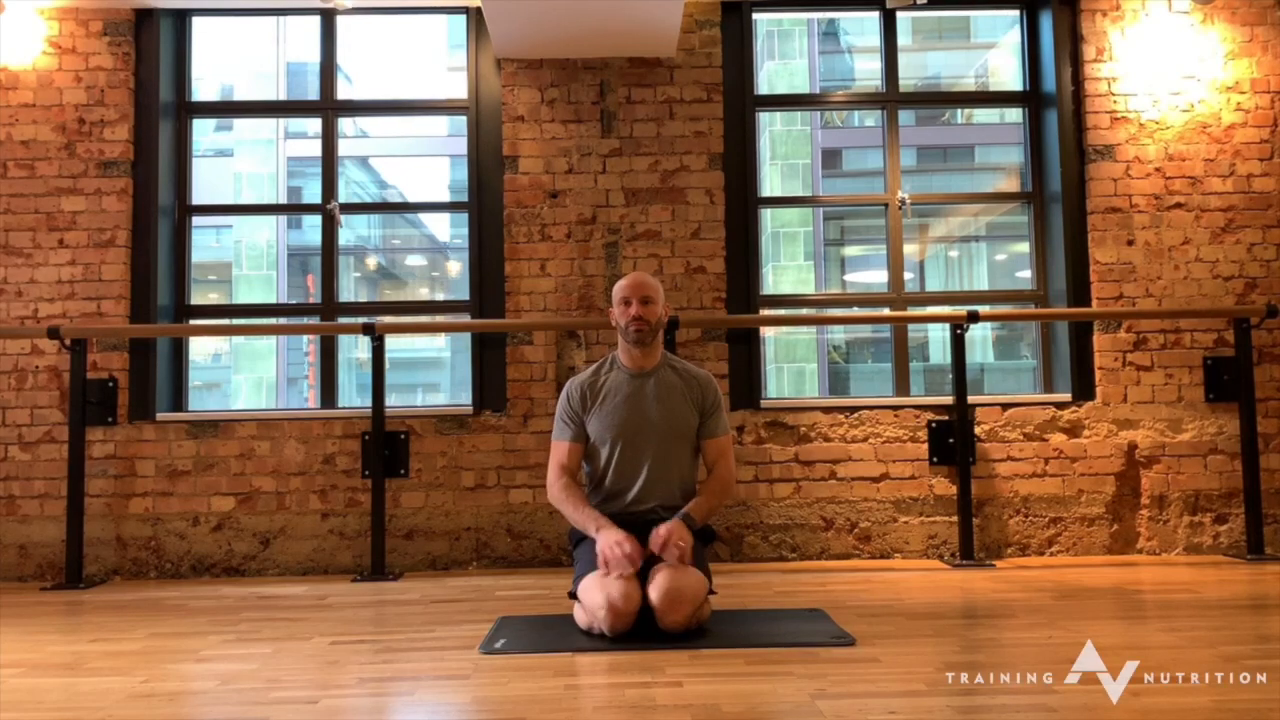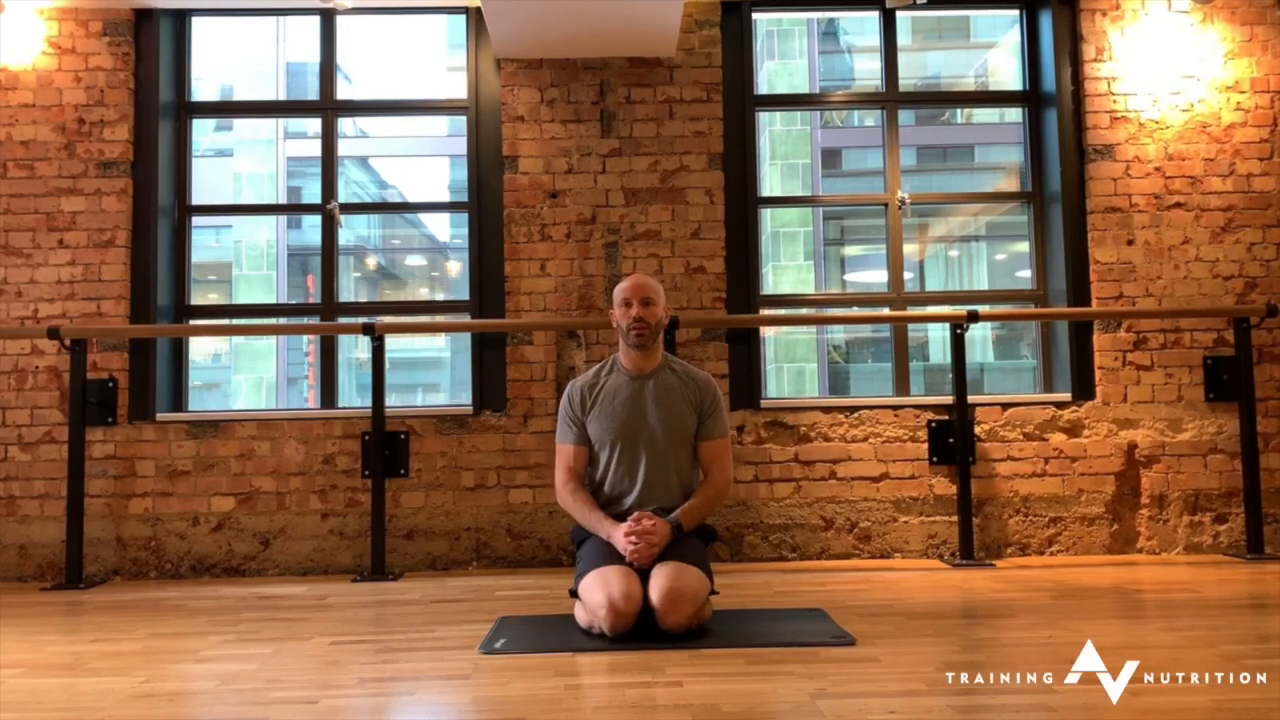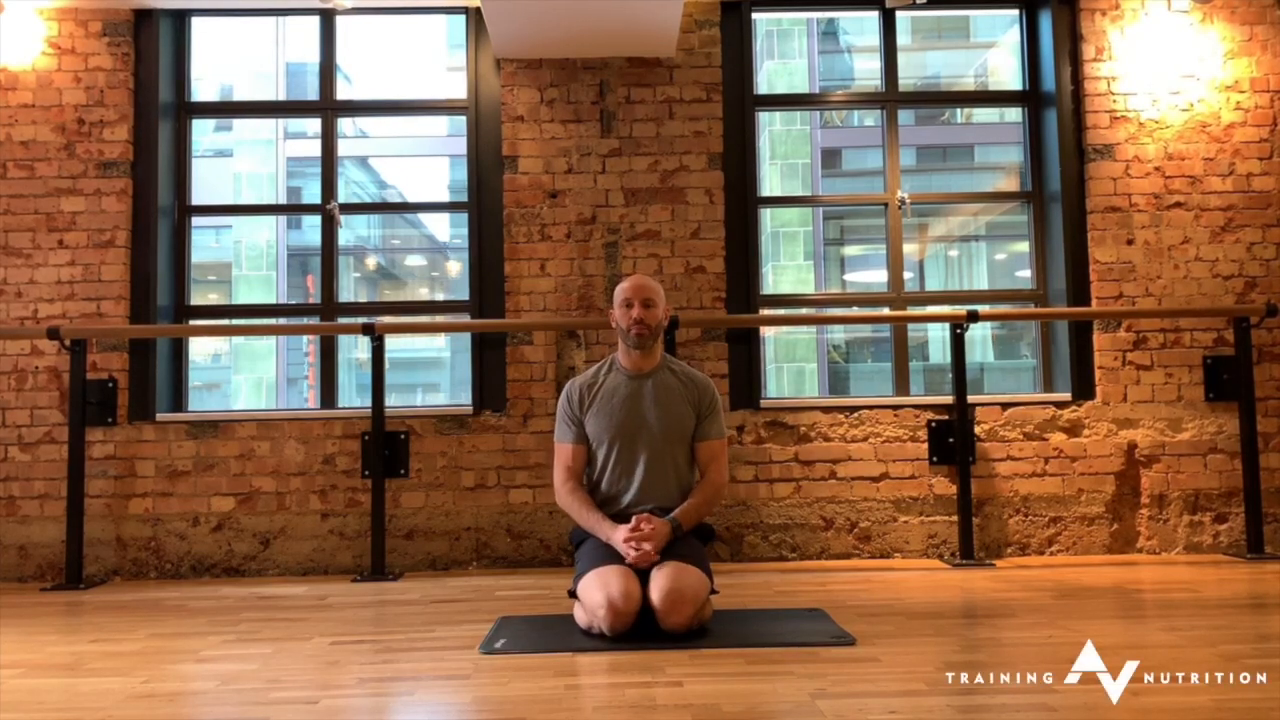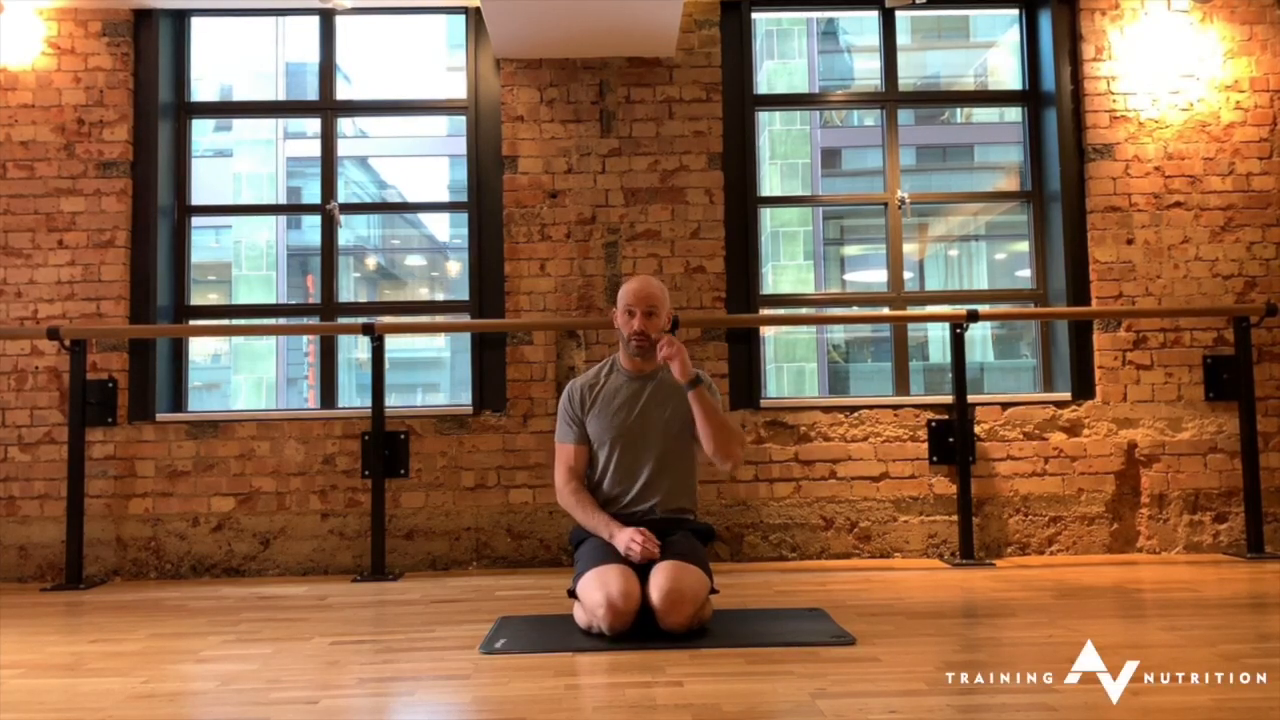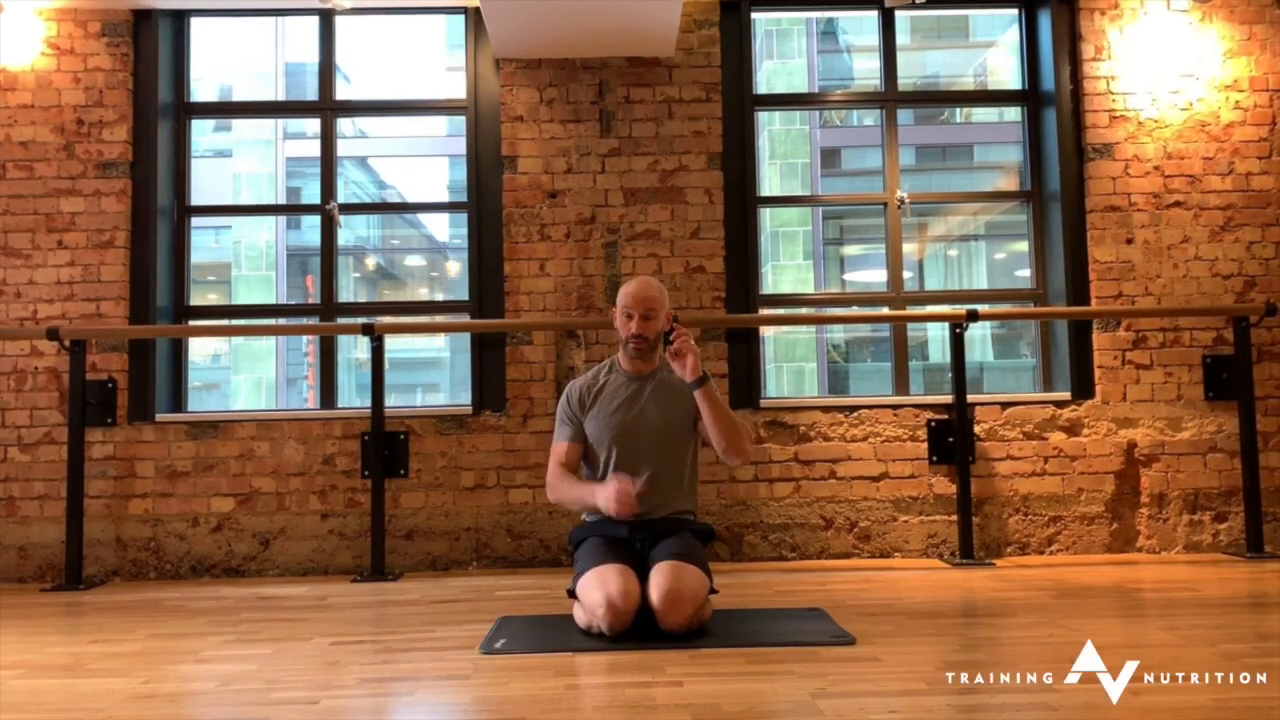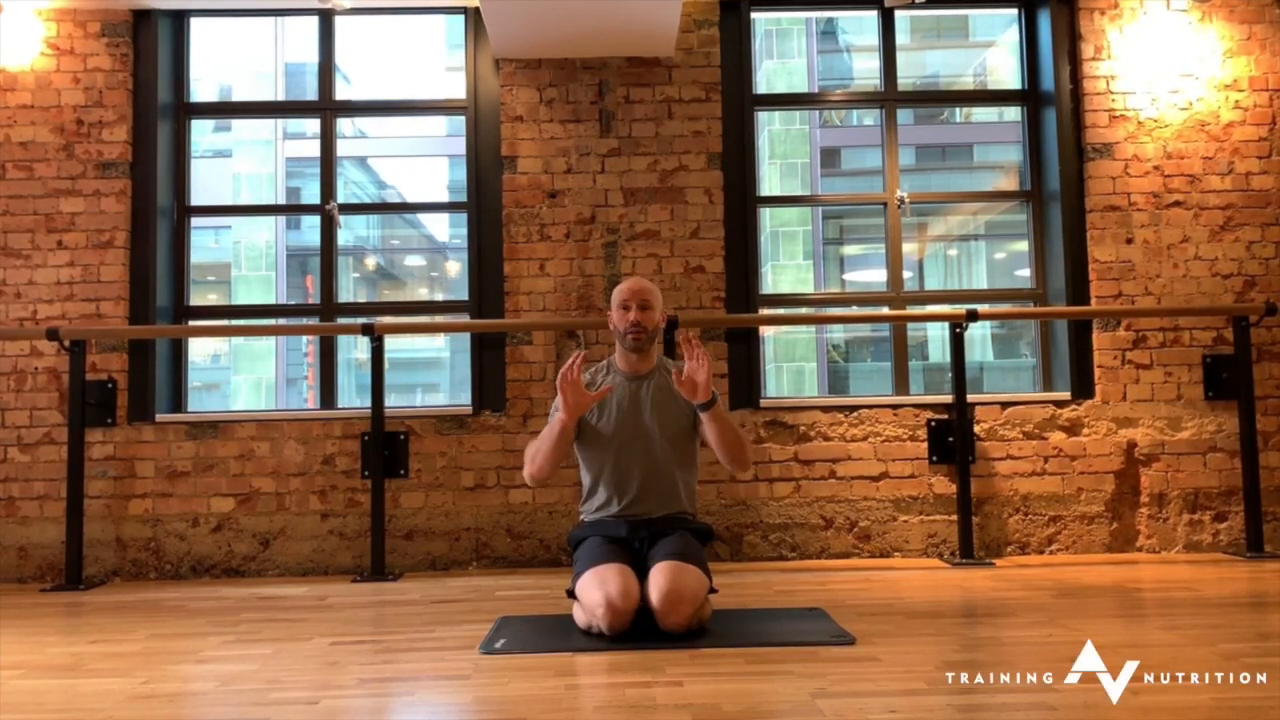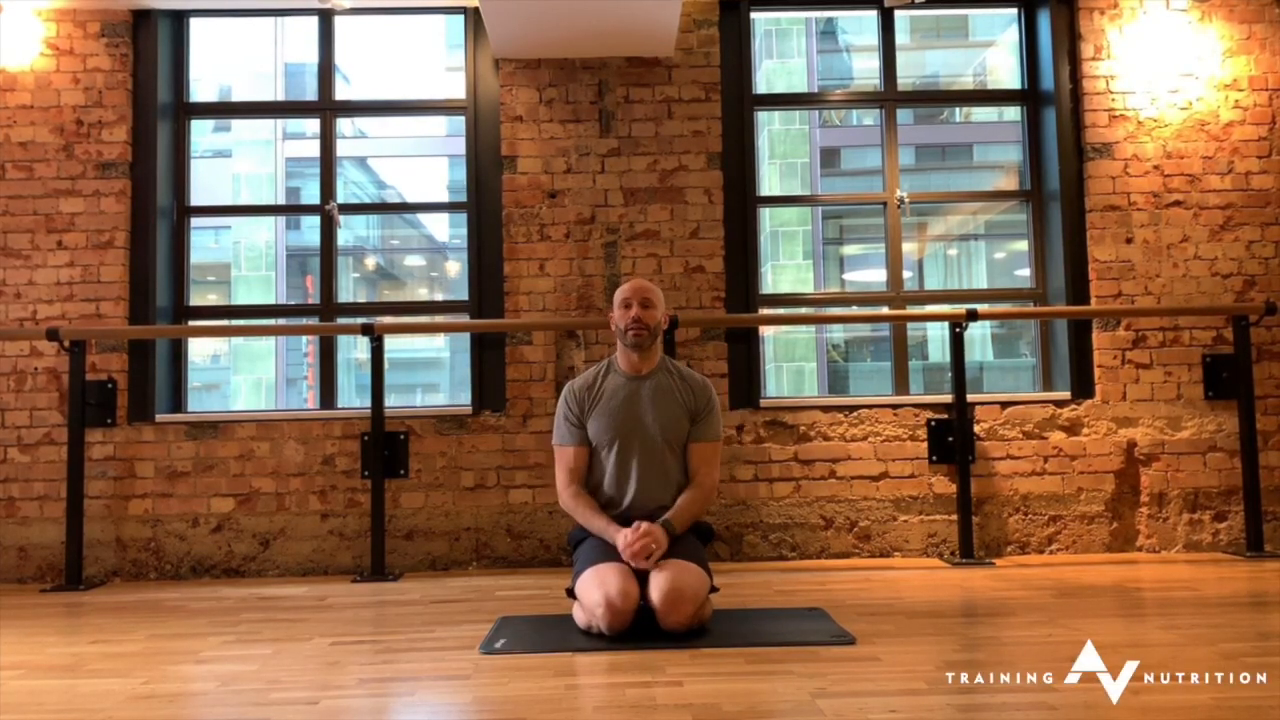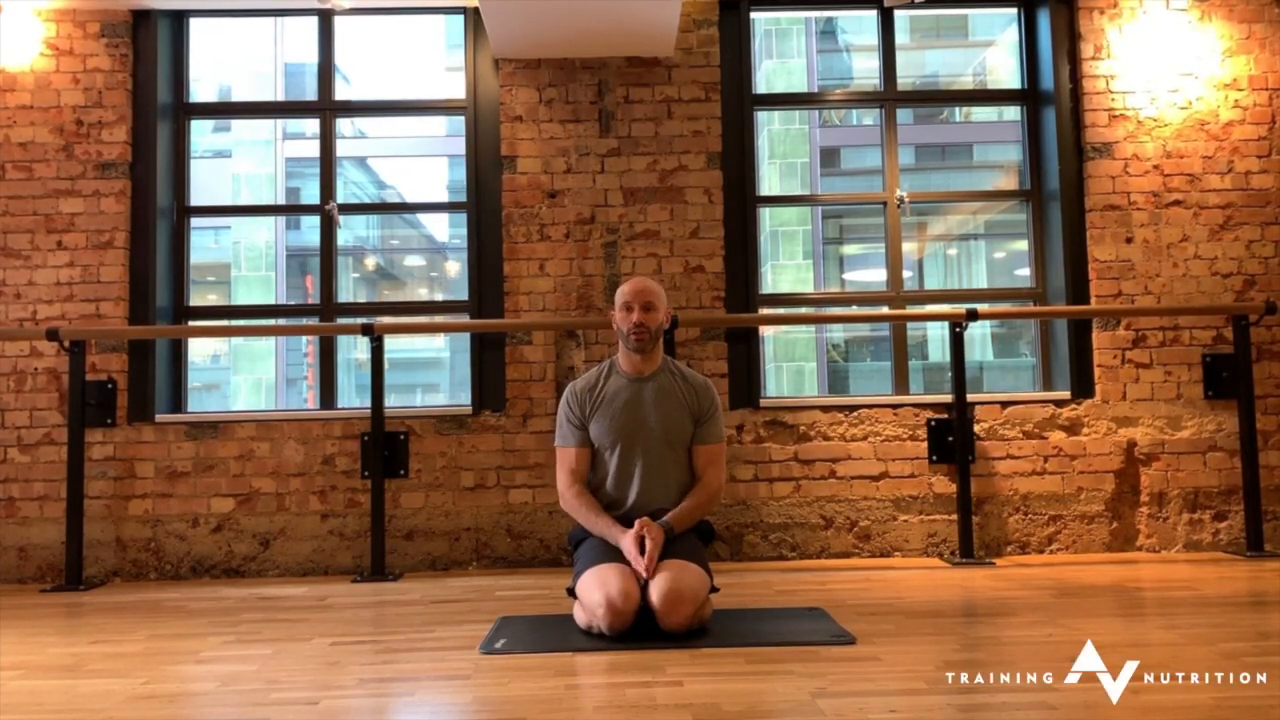
dt=0.5s
person 1, frame 1
left shoulder: (699, 385)
right shoulder: (581, 390)
left elbow: (722, 472)
right elbow: (559, 481)
left wrist: (684, 521)
right wrist: (602, 528)
left hip: (673, 526)
right hip: (607, 526)
left knee: (674, 608)
right knee: (613, 611)
right ankle: (587, 601)
person 1, frame 2
left shoulder: (699, 387)
right shoulder: (581, 392)
left elbow: (719, 477)
right elbow: (567, 483)
left wrist: (670, 526)
right wrist: (613, 531)
left hip: (678, 529)
right hip: (605, 529)
left knee: (674, 609)
right knee: (614, 612)
right ankle: (589, 597)
person 1, frame 3
left shoulder: (698, 388)
right shoulder: (580, 391)
left elbow: (715, 477)
right elbow: (566, 483)
left wrist: (670, 526)
right wrist: (612, 532)
left hip: (678, 529)
right hip: (604, 530)
left knee: (676, 608)
right knee: (614, 610)
right ankle: (588, 596)
person 1, frame 4
left shoulder: (692, 384)
right shoulder: (581, 391)
left elbow: (731, 457)
right elbow: (567, 484)
left wrist: (691, 381)
right wrist: (616, 532)
left hip: (676, 527)
right hip: (605, 530)
left knee: (676, 608)
right knee: (614, 609)
left ankle: (649, 591)
right ankle: (588, 598)
person 1, frame 5
left shoulder: (693, 387)
right shoulder: (581, 392)
left elbow: (739, 454)
right elbow: (556, 482)
left wrist: (698, 381)
right wrist: (597, 493)
left hip: (675, 528)
right hip: (604, 528)
left knee: (675, 608)
right knee: (613, 609)
right ankle: (587, 597)
person 1, frame 6
left shoulder: (690, 384)
right shoulder: (579, 389)
left elbow: (740, 462)
right elbow: (535, 473)
left wrist: (705, 402)
right wrist: (567, 416)
left hip: (673, 527)
right hip: (604, 529)
left knee: (675, 608)
right knee: (612, 610)
left ankle: (673, 592)
right ankle: (588, 599)
person 1, frame 7
left shoulder: (696, 390)
right shoulder: (579, 392)
left elbow: (705, 482)
right elbow: (568, 489)
left wrist: (664, 529)
right wrist: (617, 534)
left hip: (673, 531)
right hip: (603, 531)
left knee: (675, 608)
right knee: (612, 609)
right ankle: (587, 596)
person 1, frame 8
left shoulder: (699, 391)
right shoulder: (581, 393)
left elbow: (712, 482)
right elbow: (570, 489)
left wrist: (663, 528)
right wrist: (621, 536)
left hip: (676, 529)
right hip: (603, 530)
left knee: (675, 608)
right knee: (613, 609)
left ankle: (662, 589)
right ankle: (588, 597)
